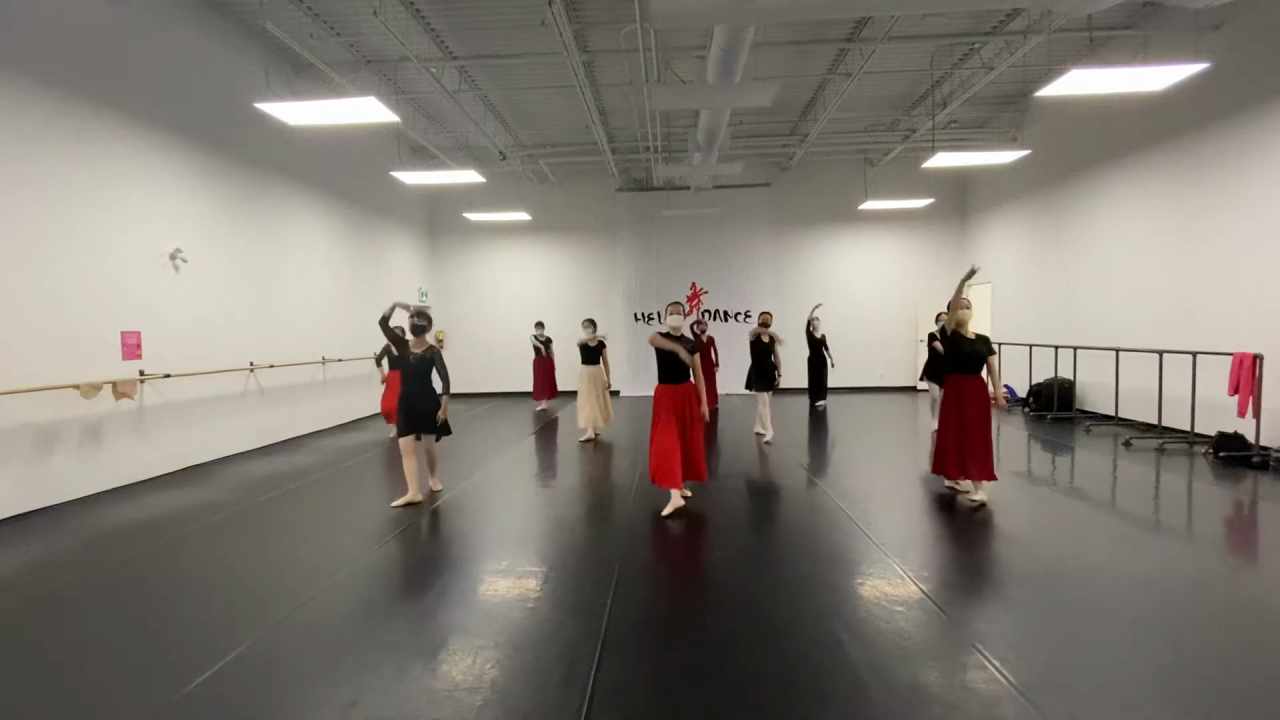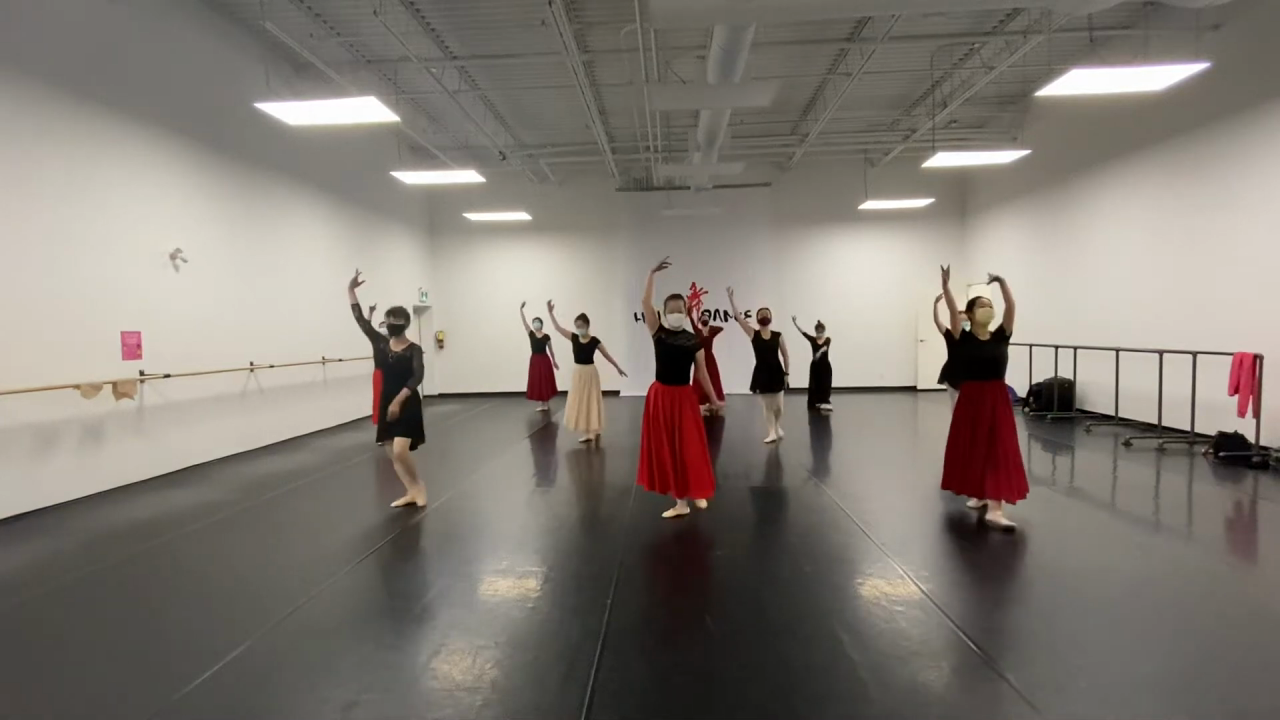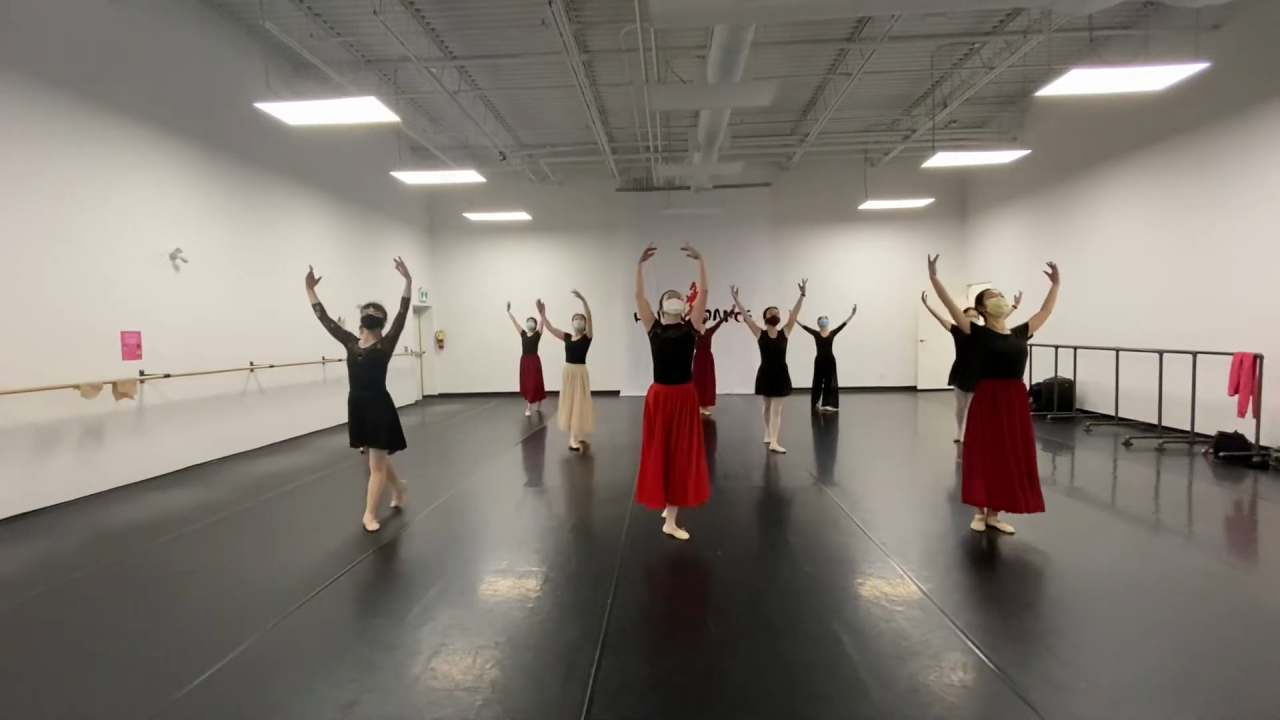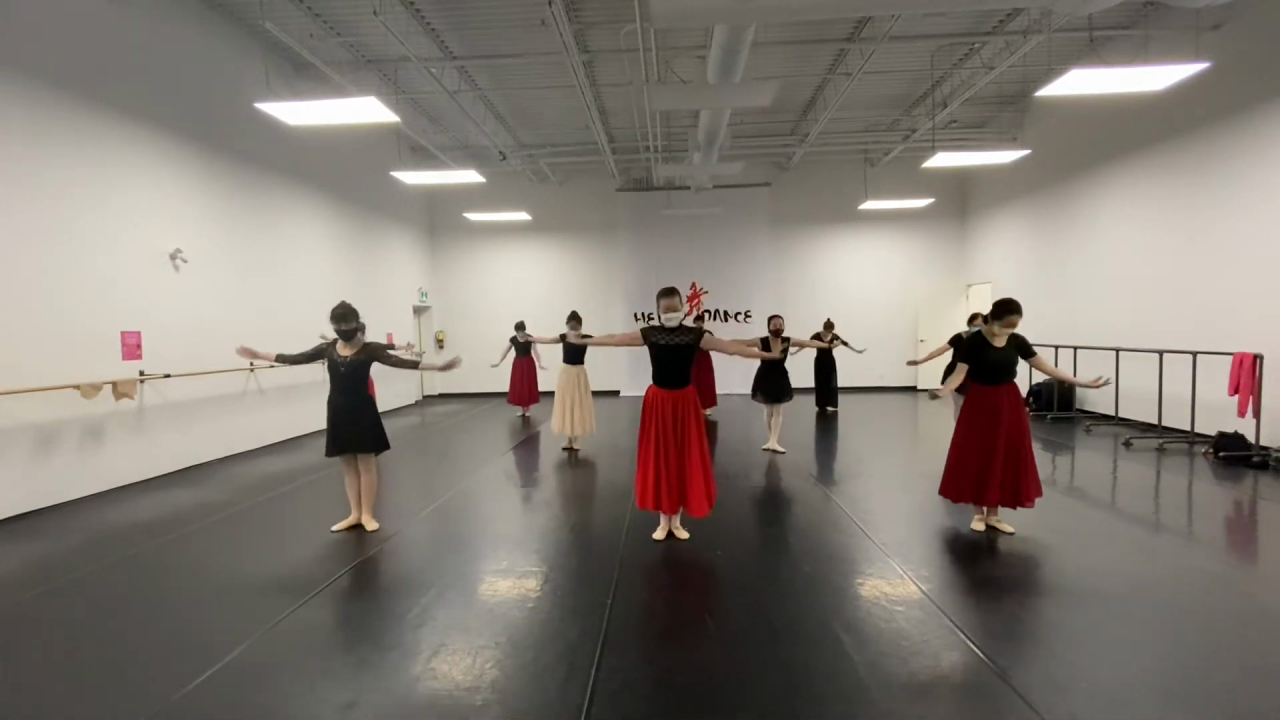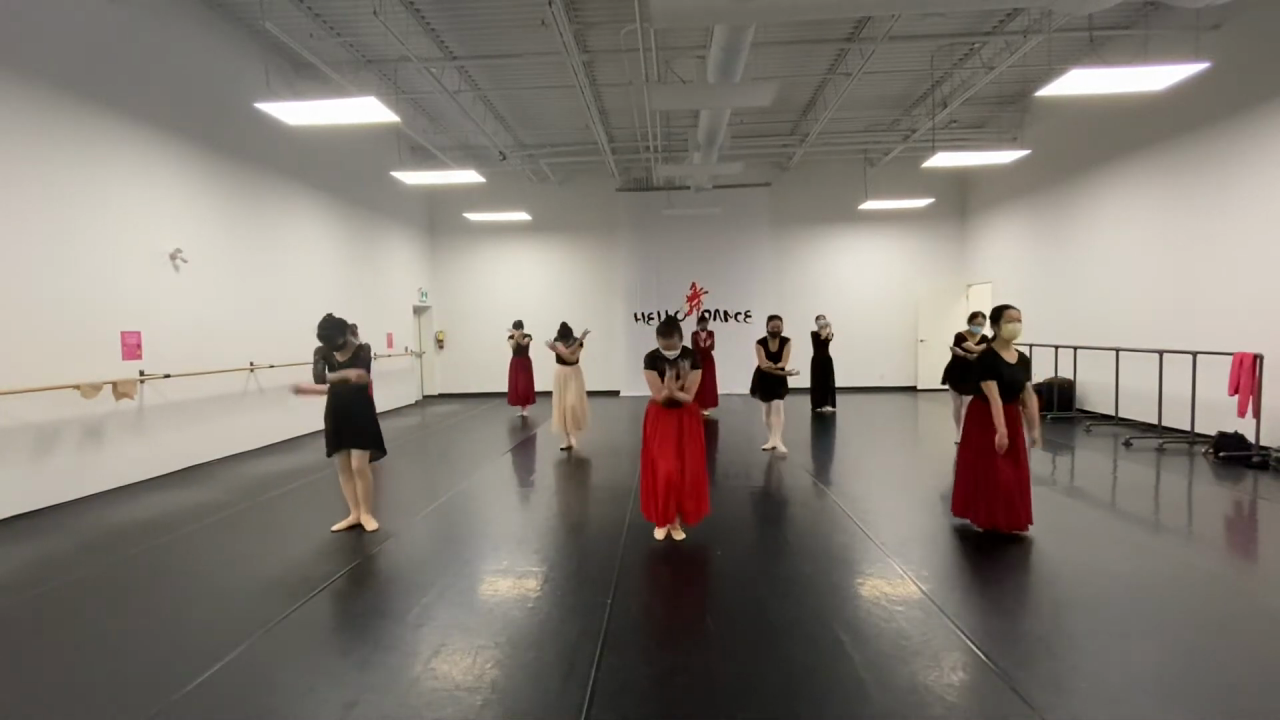
dt=1s
person 1, frame 1
left shoulder: (691, 344)
right shoulder: (660, 338)
left elbow: (698, 375)
right elbow: (652, 339)
left wrist: (704, 402)
right wrist: (677, 348)
left hip: (687, 394)
right hip: (665, 394)
left knee: (688, 443)
right knee: (666, 445)
left ankle: (679, 485)
right ankle: (675, 496)
person 1, frame 2
left shoulder: (693, 340)
right shoulder: (658, 332)
left elbow: (701, 372)
right elbow: (646, 302)
left wrist: (714, 398)
right wrist: (652, 274)
left hip: (684, 396)
right hip: (660, 395)
left knee: (690, 447)
right knee: (663, 448)
left ankle: (692, 493)
right ankle: (680, 501)
person 1, frame 3
left shoulder: (691, 328)
right shoulder: (653, 328)
left elbow: (703, 294)
right elbow: (639, 296)
left wrist: (700, 261)
right wrist: (640, 264)
left hip: (685, 396)
right hip: (659, 396)
left knee: (682, 455)
right knee: (659, 453)
left ankle: (671, 520)
right ankle: (667, 504)
person 1, frame 4
left shoulder: (694, 334)
right shoulder: (649, 334)
left elbow: (729, 347)
right elbow: (615, 339)
left wrist: (764, 355)
right wrist: (582, 341)
left hip: (685, 400)
right hip: (658, 400)
left knee: (685, 459)
right knee: (659, 459)
left ankle: (676, 520)
right ankle: (664, 520)
person 1, frame 5
left shoulder: (692, 359)
right shoulder: (651, 359)
left elbow: (688, 397)
right elbow: (658, 397)
left wrist: (673, 389)
right wrist: (670, 387)
left hip: (685, 417)
right hip: (660, 417)
left knee: (686, 471)
right knee: (662, 470)
left ankle: (677, 521)
right ankle: (662, 520)
person 2, frame 1
left shoulder: (983, 340)
right shoulder: (950, 337)
left elbow: (992, 368)
right elbow: (953, 309)
left wrist: (998, 393)
right wrist: (963, 281)
left hip: (978, 391)
right hip: (956, 391)
left knee: (976, 438)
right knee: (958, 437)
left ankle: (954, 478)
right ankle: (977, 488)
person 2, frame 2
left shoulder: (1001, 336)
right shoulder: (963, 338)
left elbow: (1011, 308)
right elbow: (953, 311)
left wrist: (1002, 283)
right wrist: (945, 286)
left hip: (997, 398)
right hip: (971, 398)
left knee: (1001, 451)
right knee: (970, 450)
left ankle: (995, 511)
right ankle: (979, 495)
person 2, frame 3
left shoulder: (1020, 333)
right shoulder: (977, 334)
left elbow: (1045, 311)
right elbow: (951, 306)
left wrist: (1055, 283)
right wrist: (934, 278)
left hip: (1016, 400)
right hip: (988, 399)
left knee: (1011, 458)
right knee: (984, 457)
left ankle: (994, 514)
right ankle: (980, 513)
person 2, frame 4
left shoulder: (1017, 341)
right shoulder: (973, 342)
left elbow: (1045, 367)
right elbow: (959, 373)
left wrist: (1083, 383)
right wrist: (944, 391)
left hip: (1009, 401)
right hip: (980, 402)
left knee: (1008, 457)
right knee: (977, 457)
left ankle: (993, 514)
right ankle: (978, 513)
person 2, frame 5
left shoulder: (1023, 360)
right shoulder: (986, 358)
left elbow: (1029, 395)
right elbow: (993, 397)
left wrist: (1035, 428)
right wrist: (1000, 430)
left hip: (1012, 420)
right hip: (984, 421)
left knee: (1014, 474)
right knee: (986, 473)
left ankle: (1001, 520)
right ankle: (981, 518)
person 3, frame 1
left shoulder: (433, 351)
right shoulder: (401, 344)
left elbow: (444, 379)
right elbow: (383, 323)
left wrist: (444, 407)
right wrist: (395, 306)
left hip: (427, 401)
right hip: (406, 402)
left knee: (428, 446)
right knee: (406, 448)
left ankle: (433, 477)
right ankle: (413, 492)
person 3, frame 2
left shoulder: (413, 349)
right shoulder: (380, 343)
left elbow: (417, 377)
right elbow: (360, 319)
left wrist: (399, 400)
right wrist: (351, 290)
left hip: (407, 403)
right hip: (387, 401)
left knee: (400, 451)
right knee: (393, 454)
left ankle: (417, 484)
right ankle: (412, 492)
person 3, frame 3
left shoulder: (386, 344)
right shoulder: (350, 343)
left elbow: (402, 314)
right elbow: (324, 318)
left wrist: (408, 281)
right wrist: (310, 290)
left hip: (379, 406)
right hip: (357, 406)
left knee: (376, 464)
right knee: (377, 458)
left ankle: (369, 514)
right ankle: (398, 486)
person 3, frame 4
left shoulder: (369, 350)
right shoulder: (327, 349)
left elbow: (400, 362)
right elbow: (295, 358)
left wrist: (436, 366)
right wrist: (259, 355)
left hip: (362, 410)
right hip: (337, 411)
left knee: (366, 464)
right knee: (348, 465)
left ankle: (368, 514)
right ankle: (355, 514)
person 3, frame 5
left shoulder: (363, 351)
right shoulder: (322, 352)
left elbow: (349, 385)
right elbow: (319, 377)
left wrist: (310, 389)
right wrist: (345, 373)
left hip: (359, 411)
right hip: (336, 413)
left knee: (359, 466)
right knee: (343, 467)
left ankle: (367, 513)
right ankle: (355, 513)
